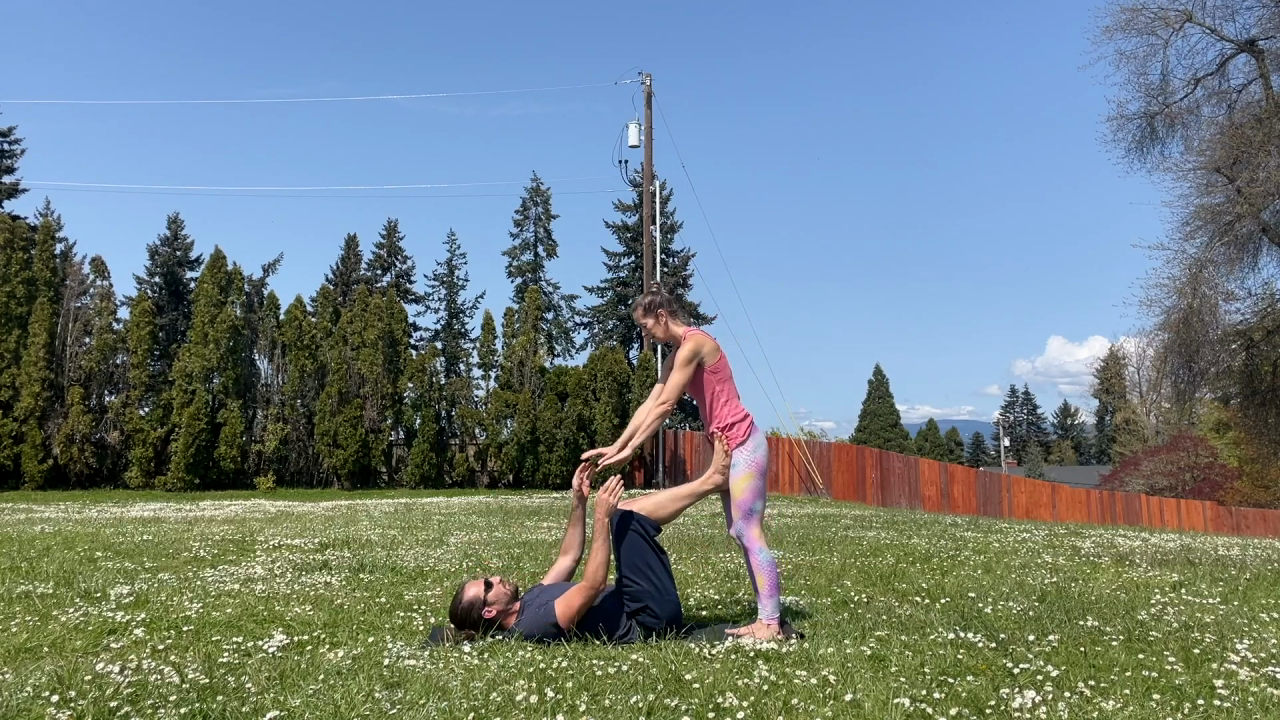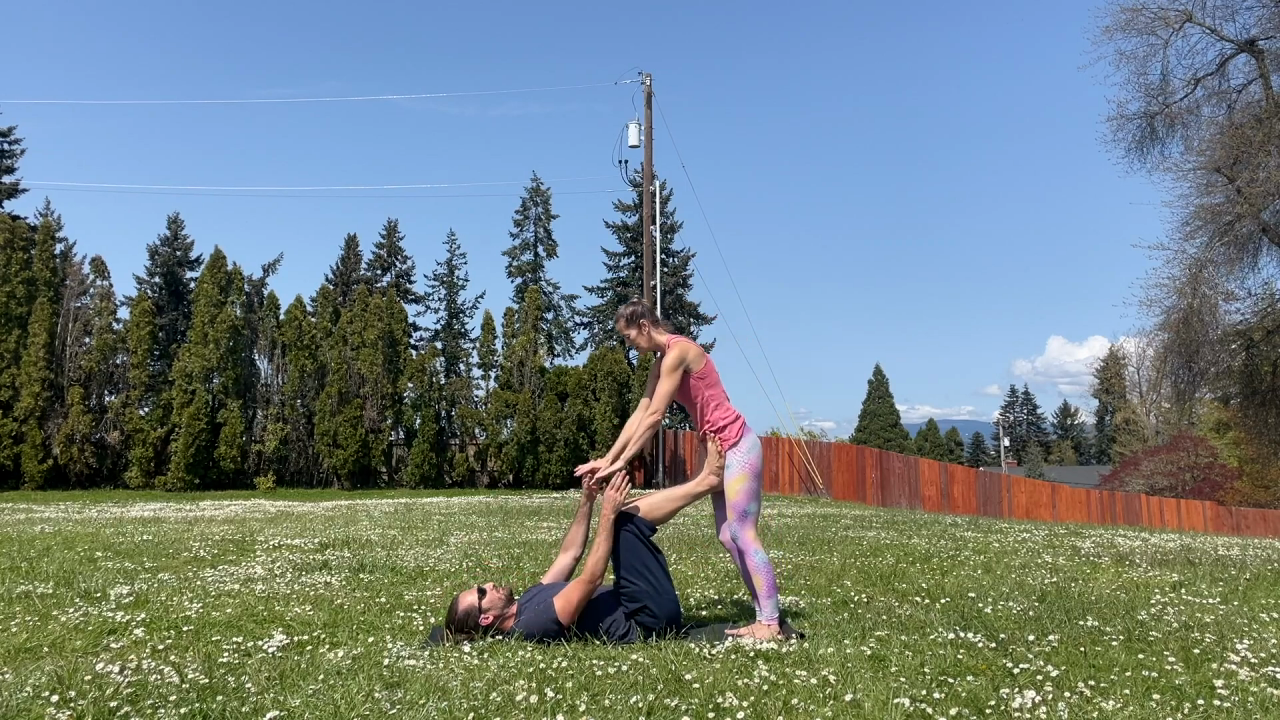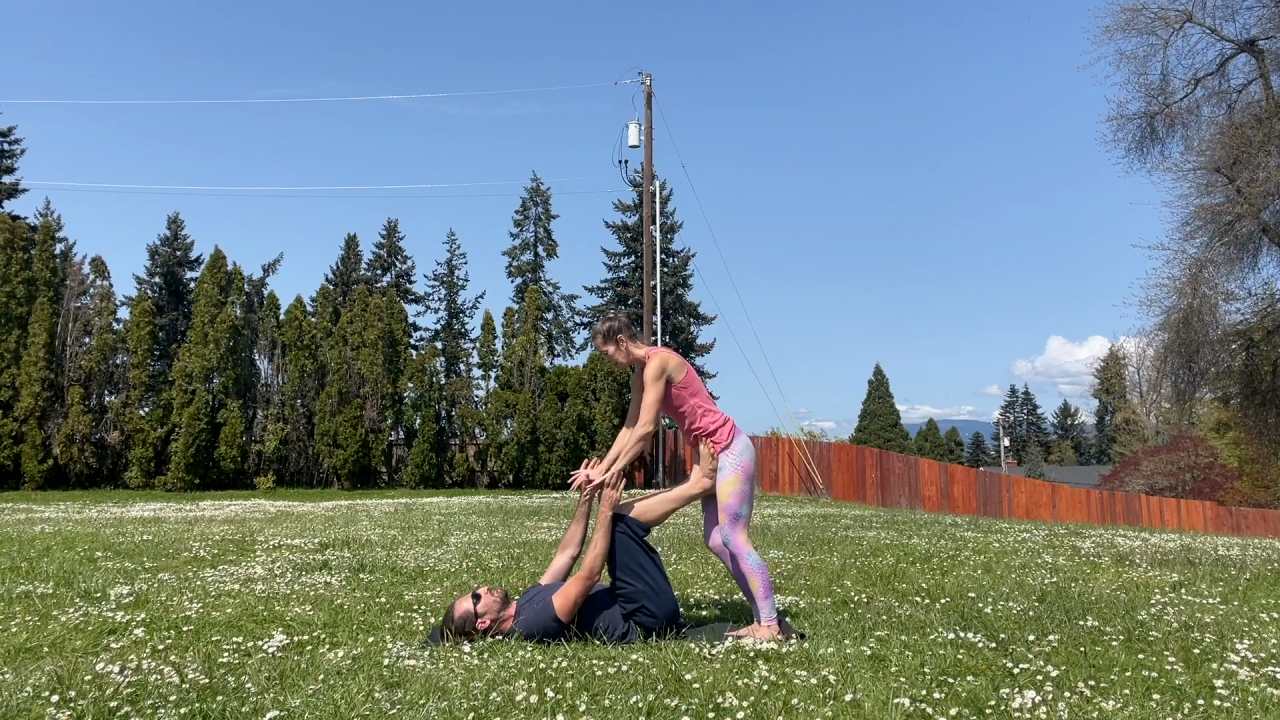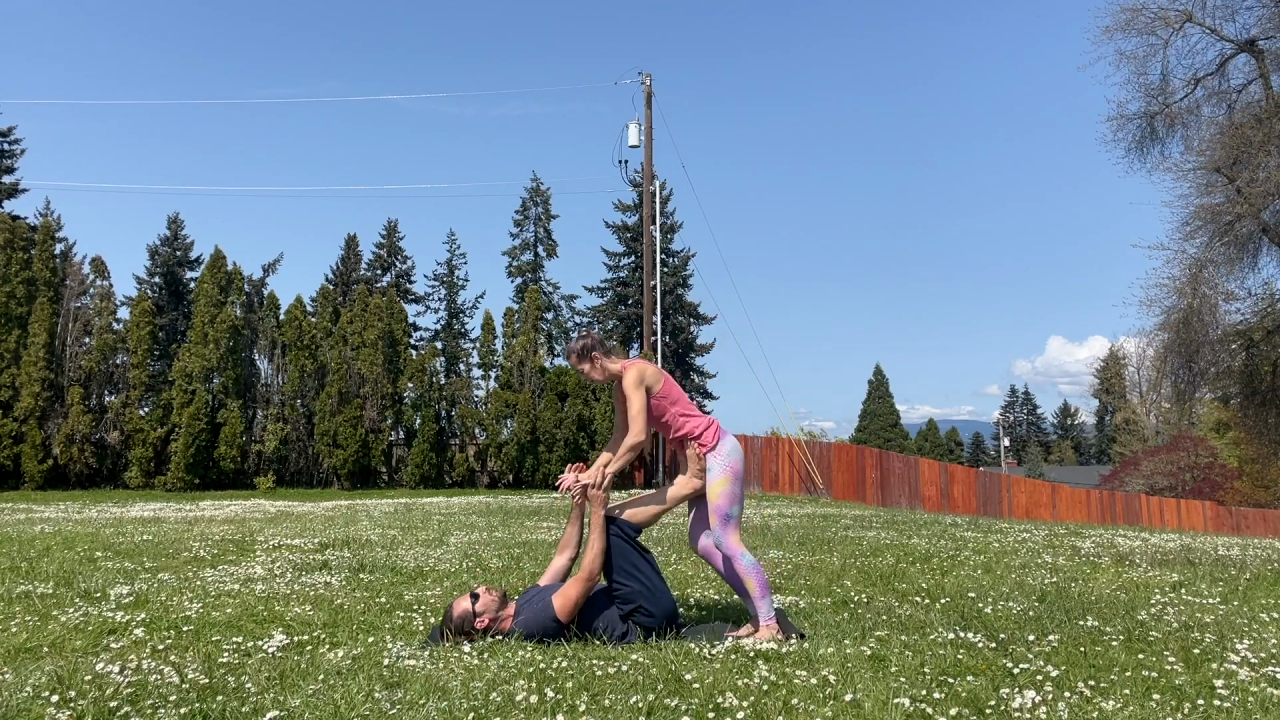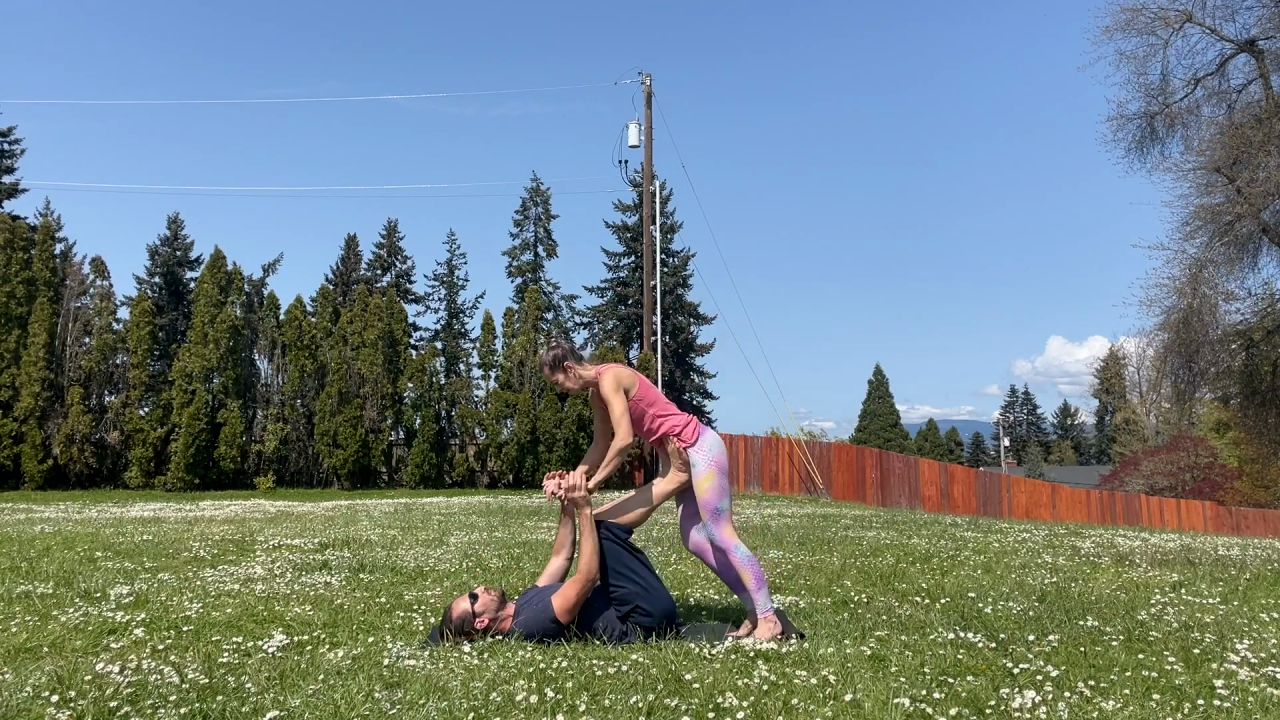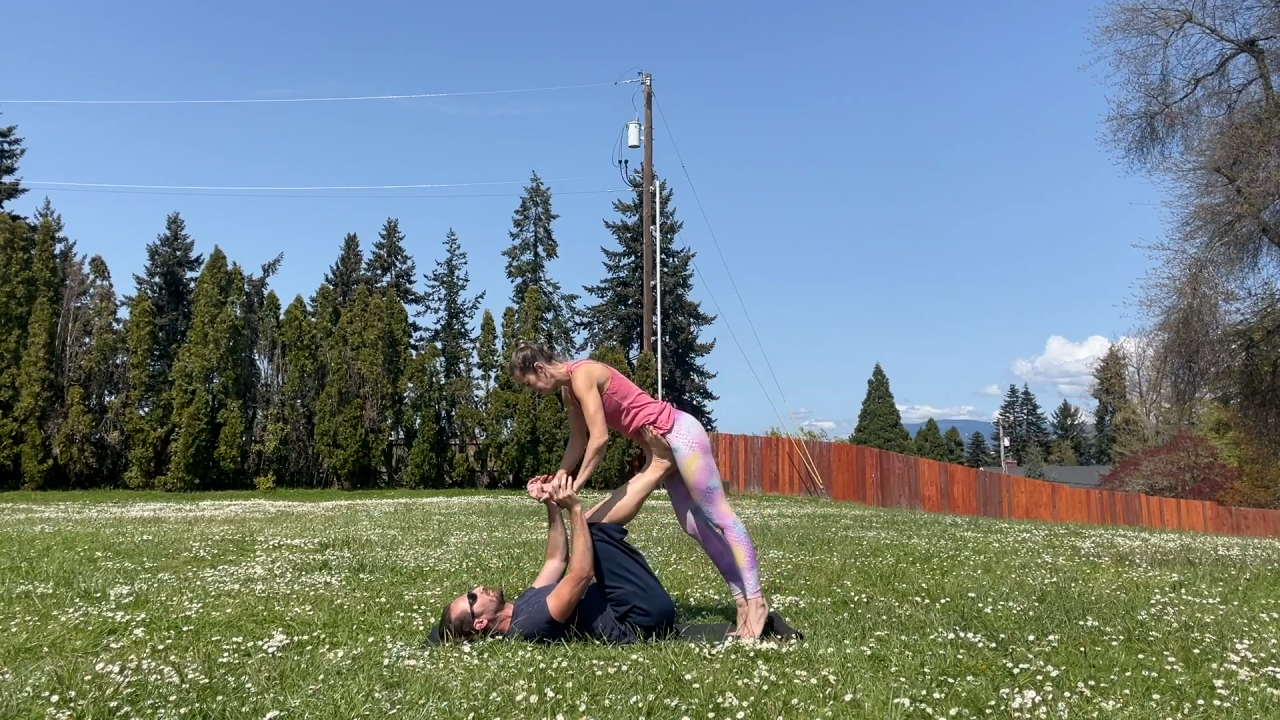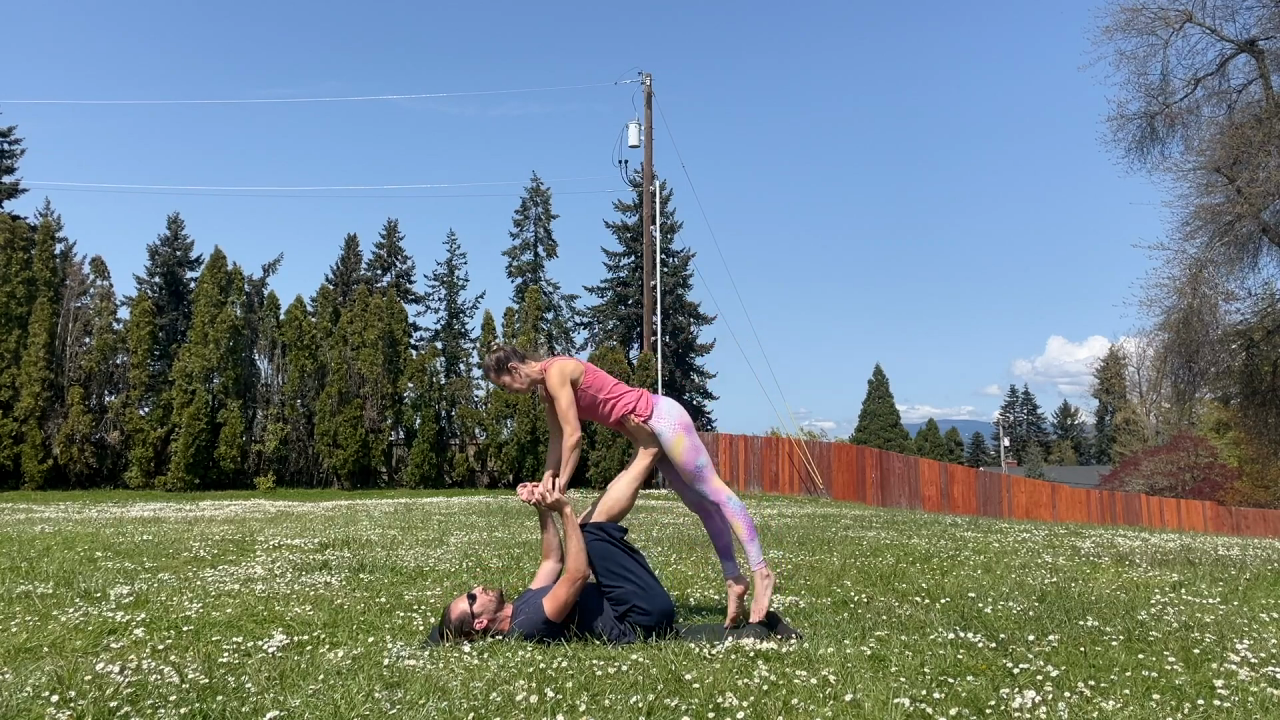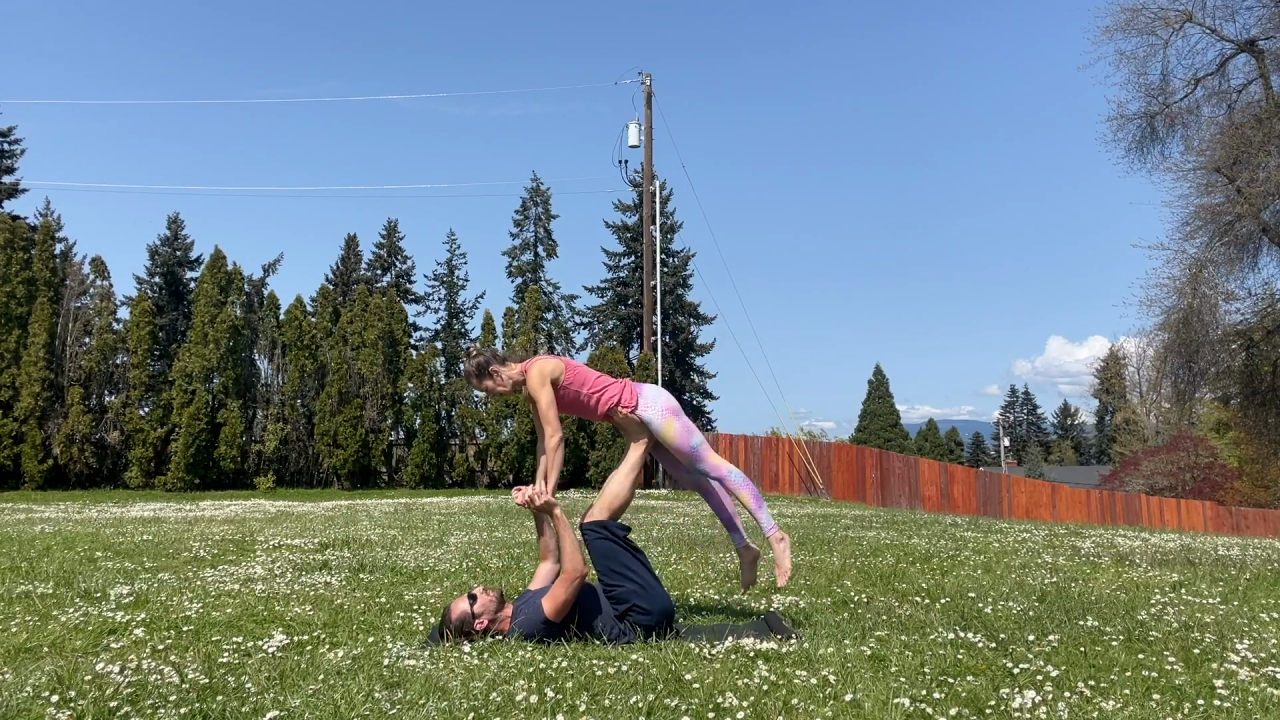
dt=0.1s
person 1, frame 1
left shoulder: (693, 343)
right shoulder: (675, 354)
left elbow: (664, 406)
right elbow: (648, 405)
left wrist: (628, 450)
right wrist: (614, 448)
left hip: (743, 443)
right hip: (729, 447)
left knee: (748, 534)
right knee: (740, 532)
left ankle: (771, 623)
right ankle: (765, 617)
person 1, frame 2
left shoulder: (678, 351)
right shoulder: (662, 362)
left elbow: (655, 416)
right elbow: (639, 414)
left wrist: (622, 462)
right wrist: (608, 459)
left hip: (736, 444)
right hip: (722, 449)
left knee: (743, 536)
right knee: (729, 537)
left ankle: (770, 623)
right ankle: (763, 617)
person 1, frame 3
left shoulder: (656, 363)
right shoulder: (642, 370)
left elbow: (646, 428)
right elbow: (630, 427)
left wrist: (613, 472)
right wrist: (599, 467)
left hip: (729, 448)
right hip: (713, 452)
left knee: (734, 540)
right knee: (716, 539)
left ankle: (771, 624)
right ankle: (761, 617)
person 1, frame 4
left shoulder: (633, 374)
right shoulder: (620, 385)
left elbow: (637, 438)
right elbow: (618, 440)
left wrist: (603, 478)
right wrist: (590, 474)
left hip: (717, 451)
right hip: (700, 458)
left knee: (727, 542)
right knee: (703, 543)
left ankle: (769, 624)
right ankle: (758, 617)
person 1, frame 5
left shoulder: (610, 379)
right shoulder: (595, 392)
left elbow: (624, 441)
right elbow: (602, 443)
left wrist: (592, 483)
left hip: (699, 447)
right hip: (683, 453)
left knee: (721, 536)
right knee: (696, 541)
left ankle: (767, 618)
right ankle: (755, 611)
person 1, frame 6
left shoulder: (581, 374)
right shoulder: (567, 389)
left elbow: (599, 439)
right elbow: (578, 444)
left wrist: (576, 485)
right wrist: (558, 480)
left hip: (678, 433)
right hip: (662, 443)
left knee: (717, 514)
right knee: (694, 526)
left ankle: (755, 599)
right ankle: (743, 598)
person 1, frame 7
left shoulder: (555, 373)
right shoulder: (545, 380)
left elbow: (573, 438)
right elbow: (559, 441)
left wrist: (559, 488)
right wrist: (545, 484)
left hip: (658, 417)
right hip: (645, 426)
left knee: (711, 491)
right knee: (700, 502)
left ankle: (760, 573)
right ankle: (735, 581)
person 1, frame 8
left shoulder: (535, 375)
right shoulder: (533, 382)
left elbow: (555, 438)
right elbow: (547, 440)
left wrist: (549, 491)
right wrist: (539, 490)
left hip: (647, 405)
right hip: (636, 416)
left knee: (712, 467)
right knee: (697, 480)
left ankle: (773, 535)
right ankle: (743, 549)
person 2, frame 1
left shoulder: (529, 602)
right shoulder: (534, 626)
left elbow: (568, 556)
right elbow: (592, 584)
left wrist: (578, 501)
right wrist: (602, 519)
left hip: (648, 618)
right hip: (648, 622)
left knee: (624, 517)
right knee: (629, 515)
left ankle: (709, 480)
right ankle: (710, 480)
person 2, frame 2
left shoulder: (526, 603)
right shoulder: (533, 624)
left elbow: (569, 554)
right elbow: (591, 577)
left wrist: (588, 500)
right wrist: (608, 513)
left hip: (644, 617)
right hip: (648, 620)
right knee: (625, 515)
left ankle: (703, 482)
right ankle: (705, 481)
person 2, frame 3
left shoulder: (527, 601)
right shoulder: (532, 625)
left elbow: (567, 553)
right elbow: (589, 572)
left wrist: (586, 498)
right wrist: (605, 509)
left hip: (649, 618)
right hip: (648, 620)
right knee: (619, 518)
right ankle: (699, 484)
person 2, frame 4
left shoulder: (525, 603)
right shoulder: (531, 624)
left elbow: (564, 555)
right elbow: (588, 575)
left wrist: (579, 502)
right wrist: (596, 511)
left hip: (645, 618)
right hip: (646, 619)
right knee: (611, 521)
person 2, frame 5
left shoulder: (526, 604)
right shoulder: (533, 624)
left elbow: (562, 557)
right elbow: (587, 575)
left wrist: (567, 504)
right wrist: (583, 509)
left hip: (645, 619)
right hip: (646, 619)
right knee: (602, 525)
person 2, frame 6
left shoulder: (523, 606)
right shoulder: (530, 624)
left elbow: (556, 560)
right elbow: (580, 575)
left wrist: (552, 507)
right wrist: (573, 509)
left hip: (642, 620)
right hip: (644, 618)
right knee: (595, 525)
person 2, frame 7
left shoulder: (525, 609)
right shoulder: (530, 624)
left elbow: (553, 560)
right elbow: (577, 574)
left wrist: (543, 509)
right wrist: (565, 510)
left hip: (638, 619)
right hip: (643, 618)
right knee: (595, 526)
person 2, frame 8
left shoulder: (523, 613)
right shoulder: (529, 626)
left elbow: (550, 562)
right elbow: (574, 572)
left wrist: (539, 514)
right wrist: (553, 511)
left hip: (641, 621)
right hip: (641, 619)
right knee: (594, 522)
